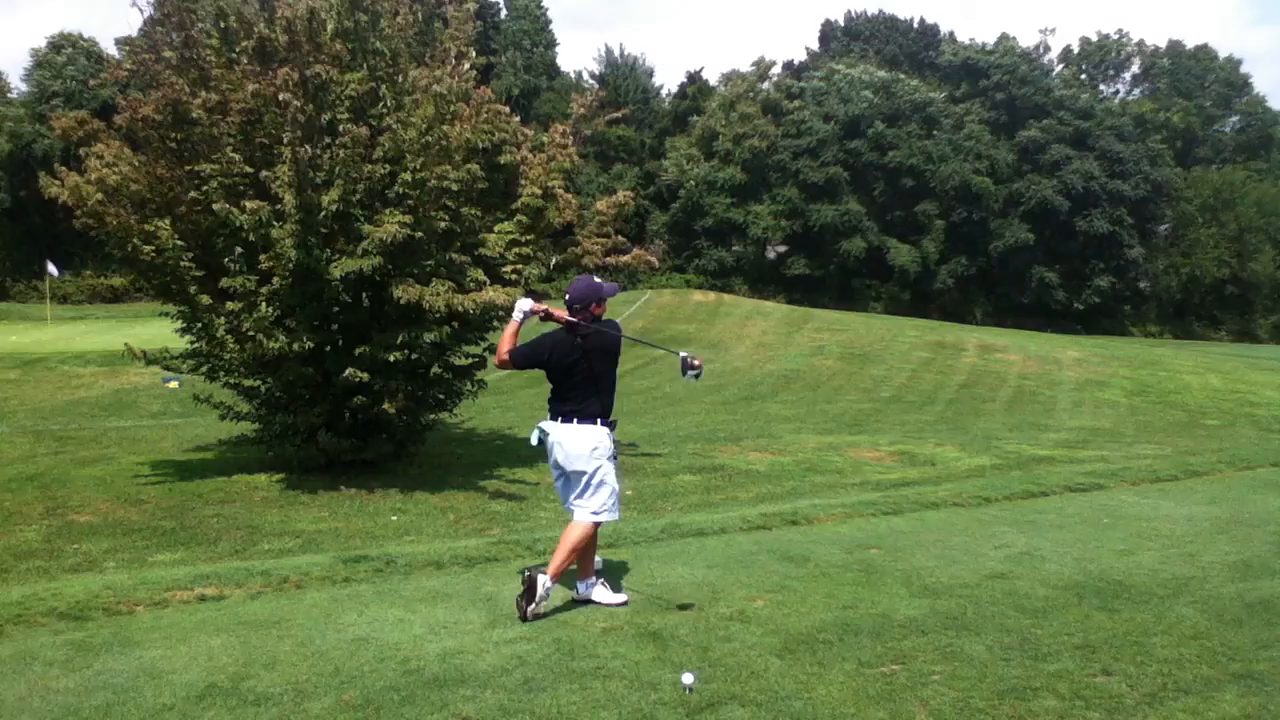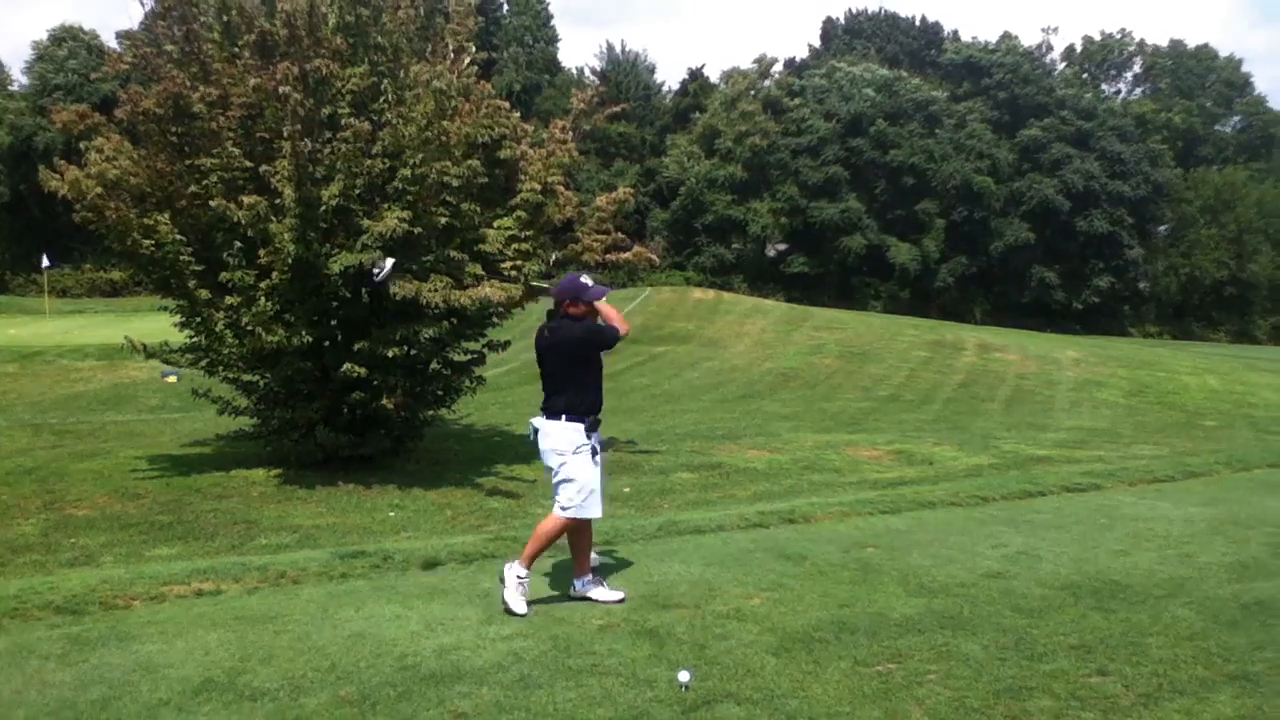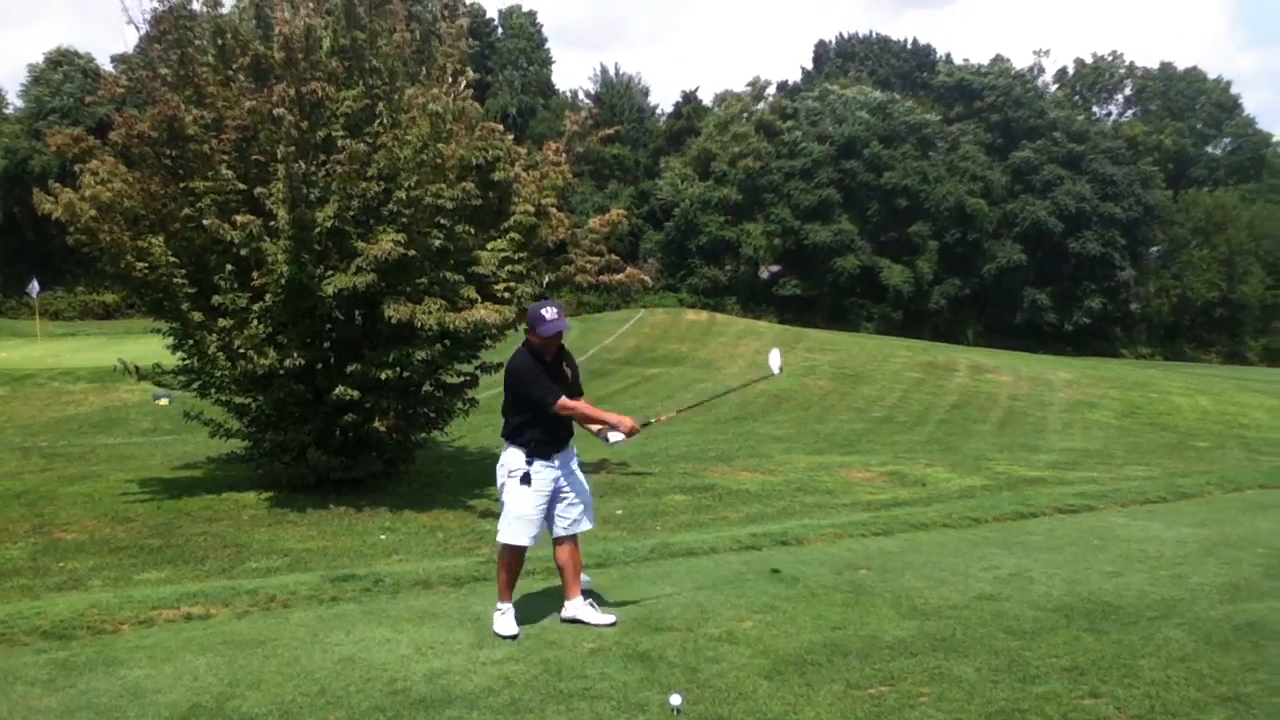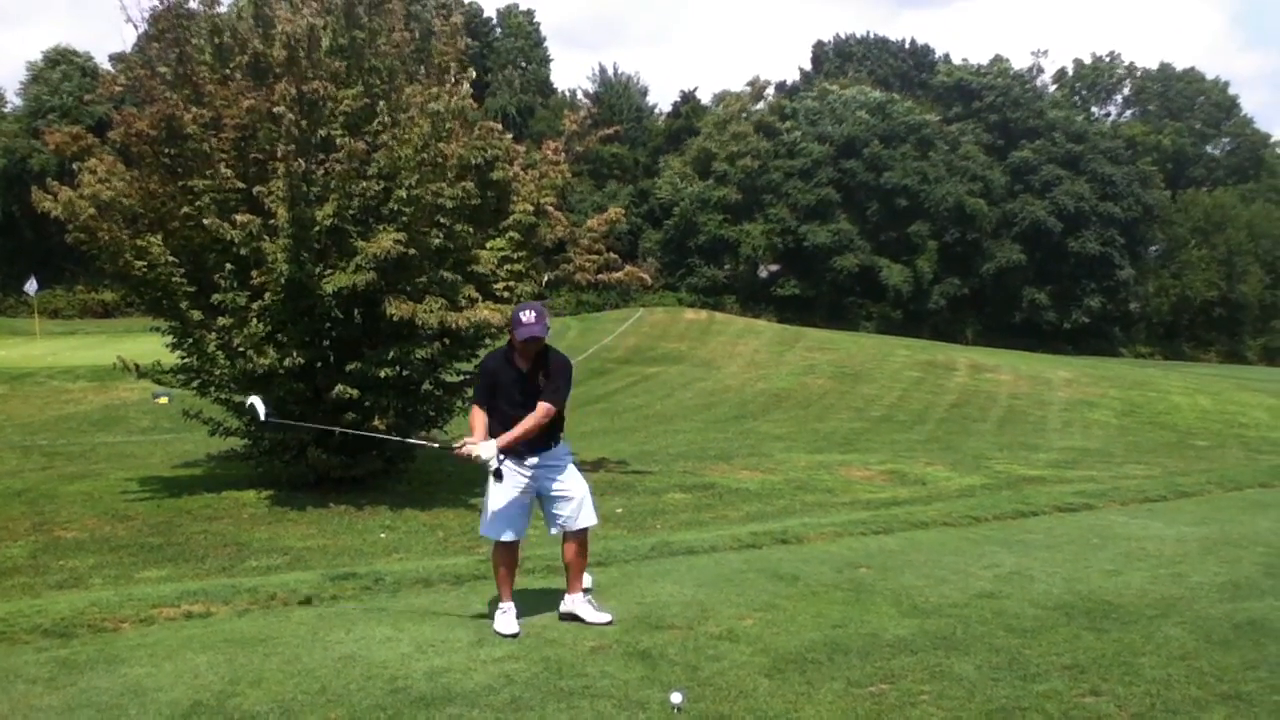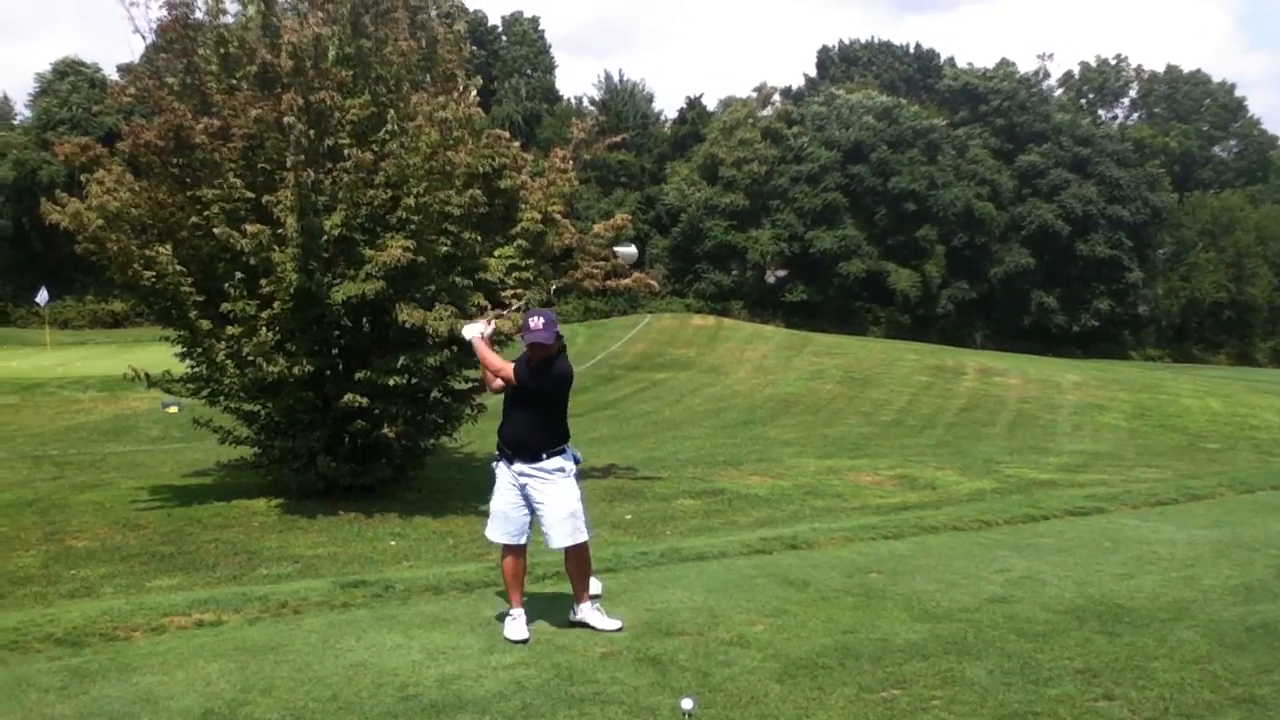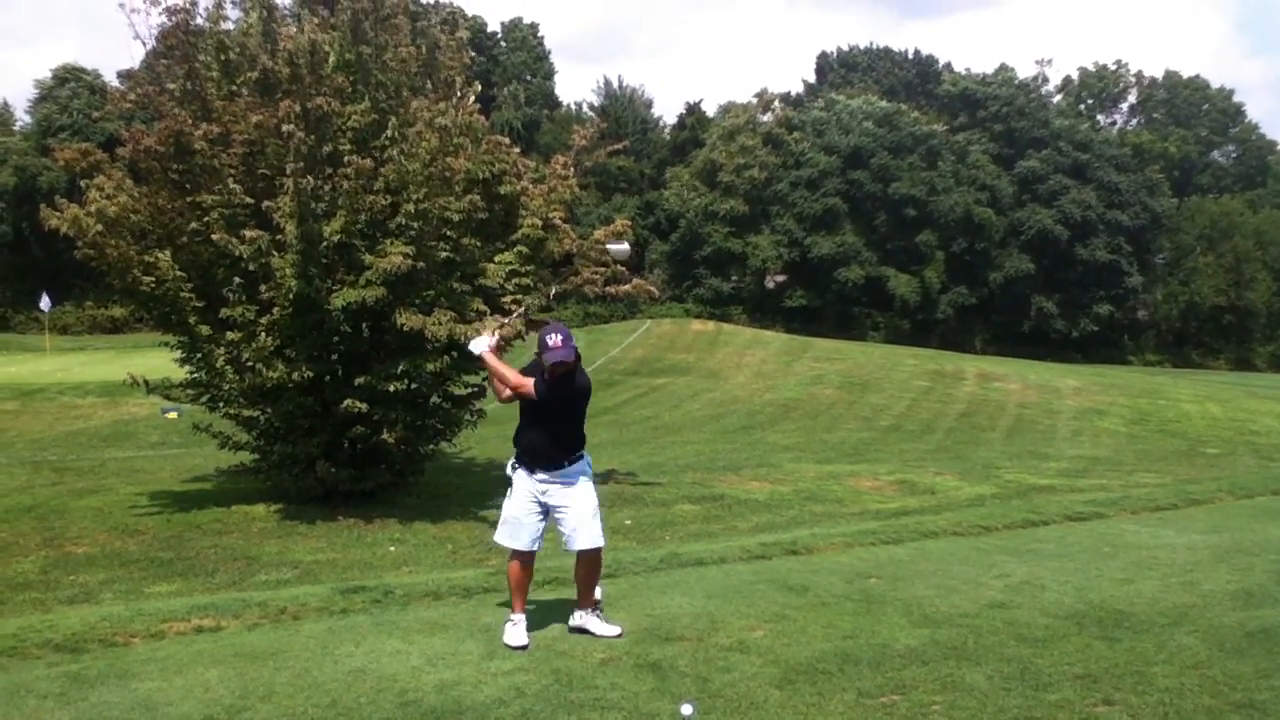
dt=0.3s
person 1, frame 1
left shoulder: (552, 342)
right shoulder: (610, 334)
left elbow: (502, 359)
left wrist: (517, 317)
right wrist: (551, 311)
left hip: (558, 433)
right hip: (591, 435)
left knee: (583, 511)
right knee: (591, 514)
left ankle: (586, 582)
right ankle: (545, 579)
person 1, frame 2
left shoulder: (545, 333)
right shoulder: (581, 333)
right elbow: (621, 328)
left wrist: (589, 306)
right wrist: (601, 305)
left hip: (557, 427)
right hip: (573, 432)
left knee: (581, 507)
right knee: (572, 508)
left ankle: (583, 579)
right ankle: (519, 569)
person 1, frame 3
left shoulder: (563, 357)
right shoulder: (521, 365)
left elbow: (575, 405)
right elbow: (564, 408)
left wrist: (602, 424)
right wrist: (614, 420)
left hip: (561, 458)
right hip: (525, 462)
left knee: (567, 532)
right knee: (517, 540)
left ankle: (575, 602)
right ankle: (504, 607)
person 1, frame 4
left shoulder: (558, 364)
right shoulder: (492, 364)
left elbow: (543, 414)
right elbow: (479, 408)
left wrist: (499, 441)
right wrist: (479, 443)
left hip: (552, 456)
right hip: (506, 460)
left knee: (576, 526)
right knee: (505, 535)
left ankle: (574, 598)
right ankle: (505, 606)
person 1, frame 5
left shoulder: (556, 370)
right shoulder: (529, 359)
left elbow: (502, 370)
right elbow: (494, 384)
left wrist: (477, 339)
right wrist: (485, 340)
left hip: (549, 468)
right hip: (510, 465)
left knee: (573, 539)
right knee: (511, 542)
left ankle: (584, 606)
right ankle: (516, 613)
person 1, frame 6
left shoulder: (576, 383)
right shoulder: (537, 369)
left elbow: (517, 385)
right elbow: (504, 394)
left wrist: (485, 353)
right wrist: (489, 355)
left hip: (568, 475)
right hip: (527, 473)
left knee: (589, 546)
right knee: (521, 548)
left ankle: (585, 613)
right ankle: (517, 618)
